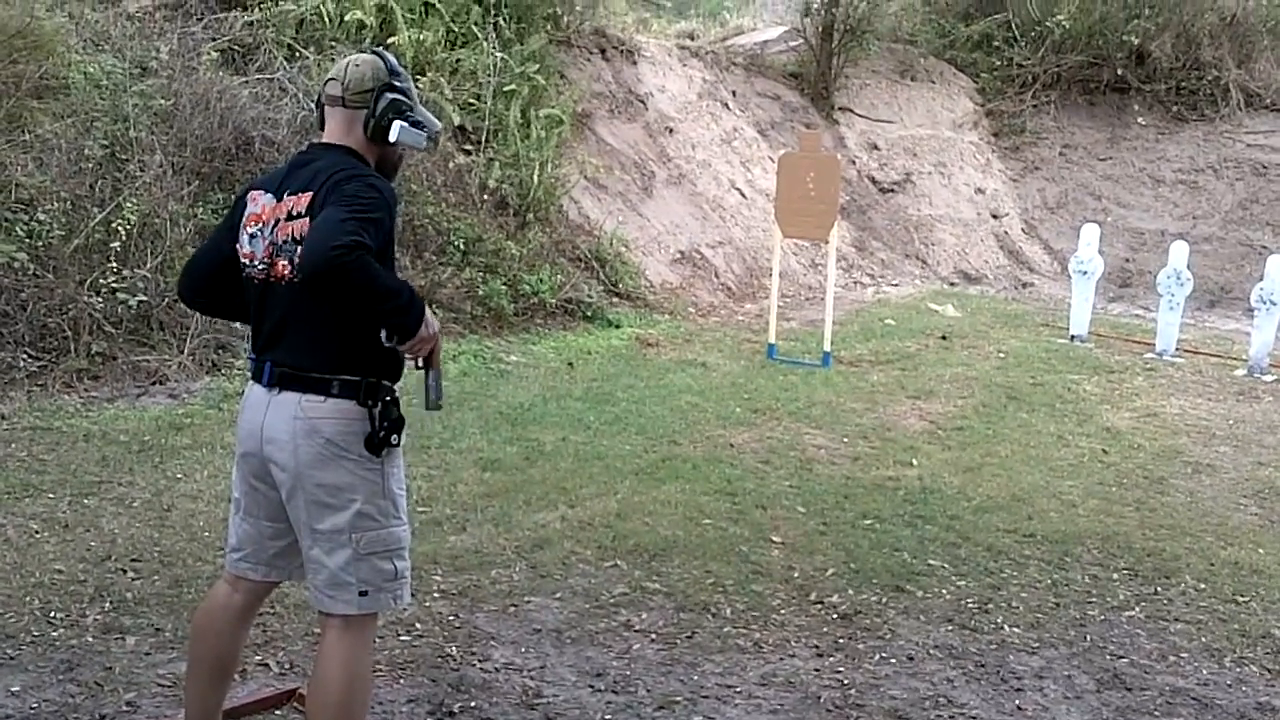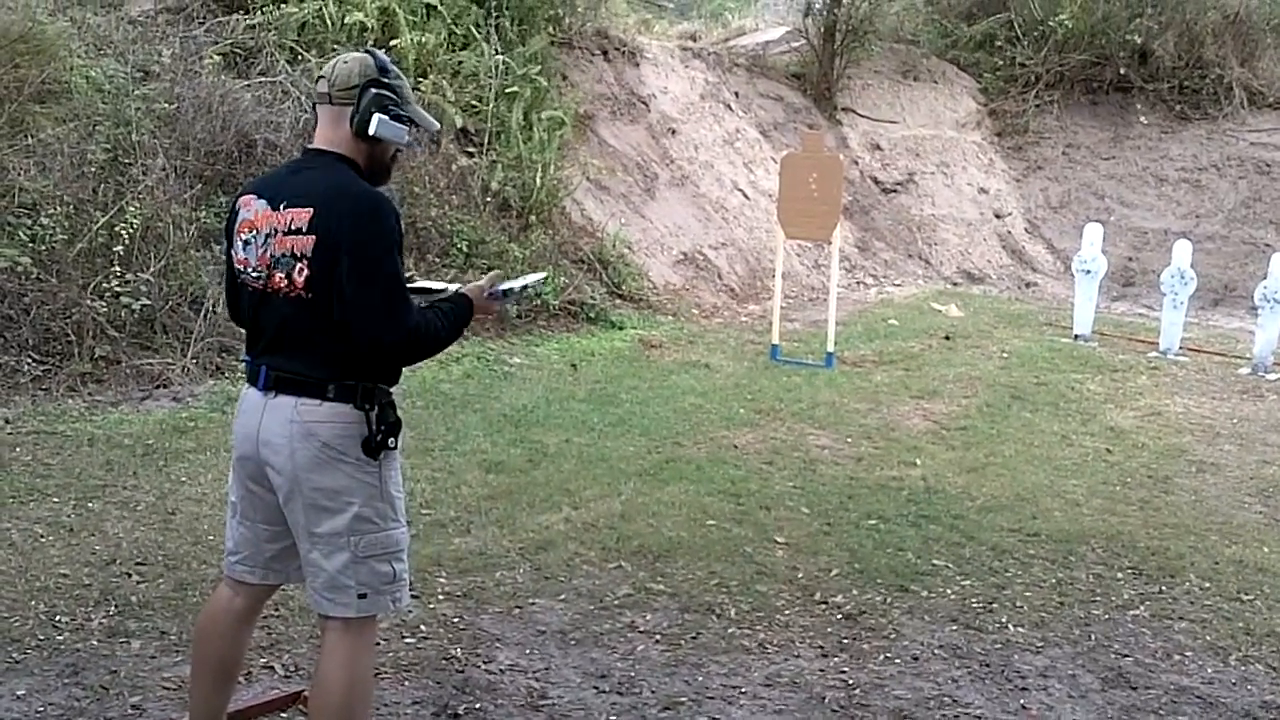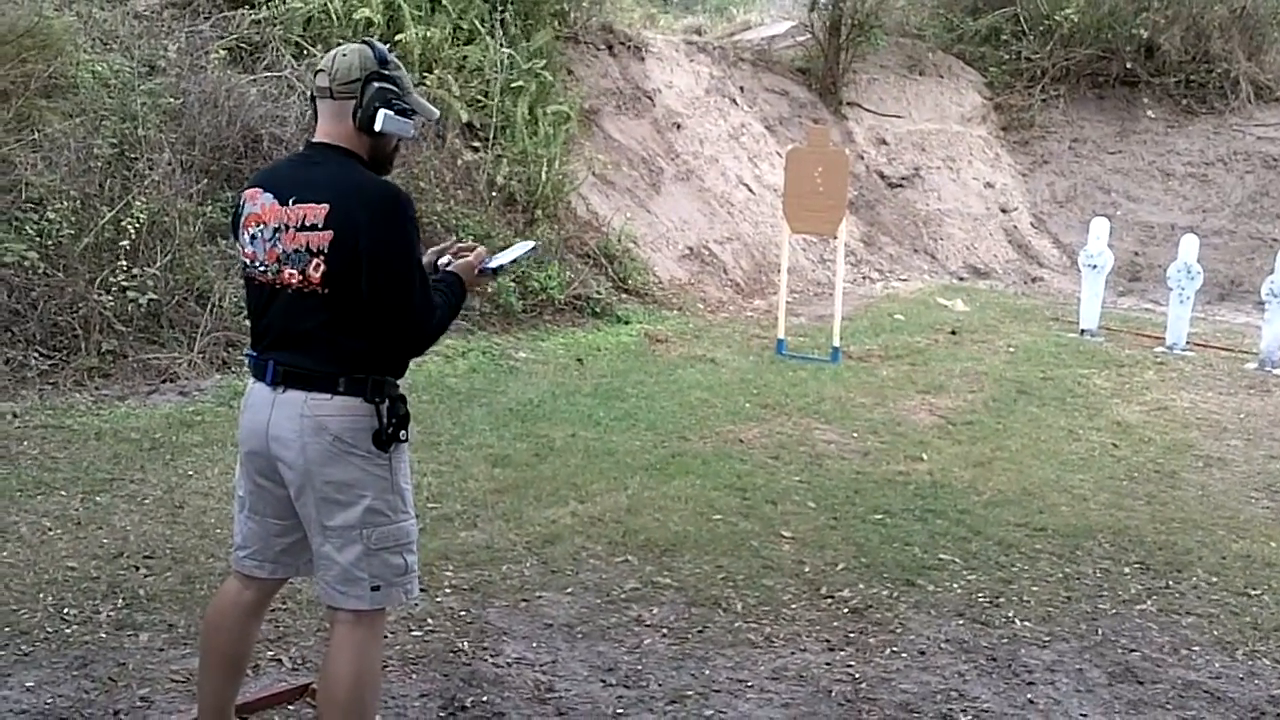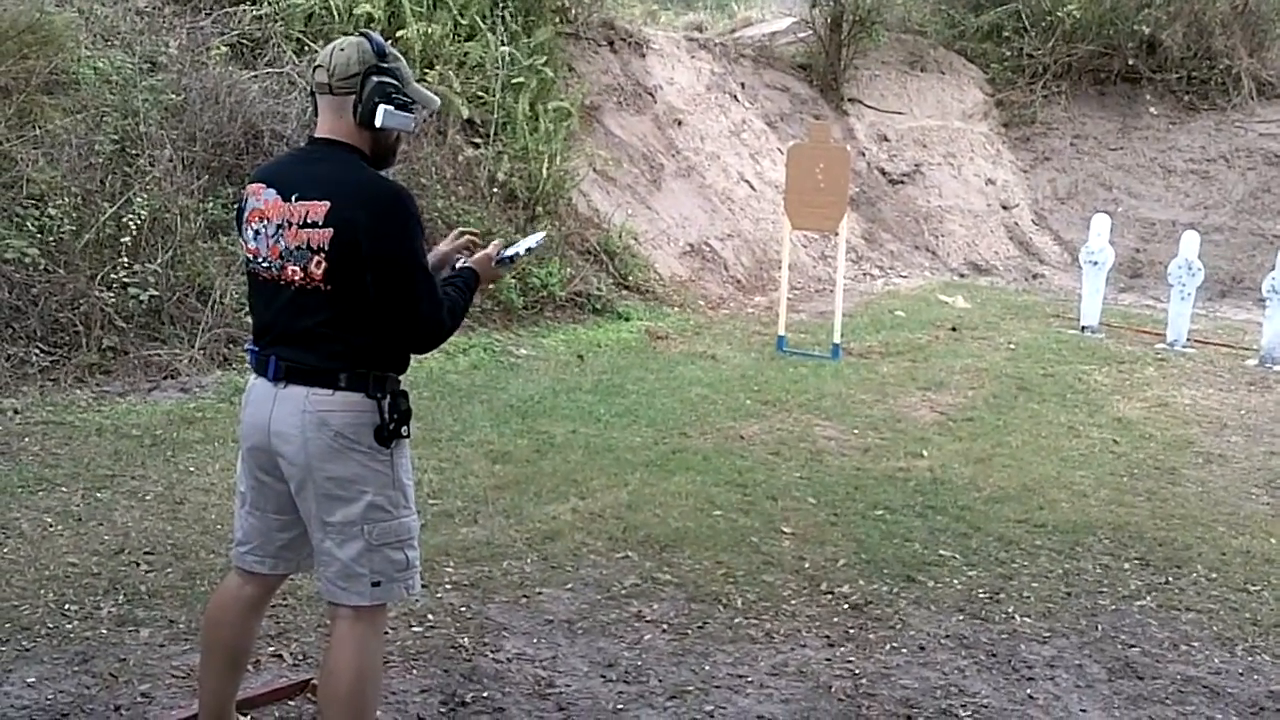
dt=0.3s
person 1, frame 1
left shoulder: (264, 190)
right shoulder: (362, 186)
left elbow: (198, 287)
right elbow: (335, 264)
right wrist: (409, 315)
left hip: (263, 406)
right hip: (335, 423)
left knee: (242, 580)
right knee: (350, 613)
person 1, frame 2
left shoulder: (254, 196)
right shoulder: (361, 206)
right elbow: (389, 337)
right wrist: (462, 306)
left hip: (258, 410)
right hip: (334, 427)
left knee: (242, 584)
right knee: (349, 614)
person 1, frame 3
left shoulder: (258, 191)
right shoulder: (378, 201)
right elbow: (409, 332)
left wrist: (418, 270)
right wrist: (453, 282)
left hip: (264, 405)
right hip: (342, 421)
left knee: (250, 578)
right knee: (359, 609)
person 1, frame 4
left shoulder: (262, 186)
right shoulder: (379, 198)
right elbow: (419, 329)
left wrist: (426, 264)
right wrist: (467, 277)
left hip: (266, 399)
right hip: (343, 417)
left knee: (251, 573)
right knee: (359, 605)
